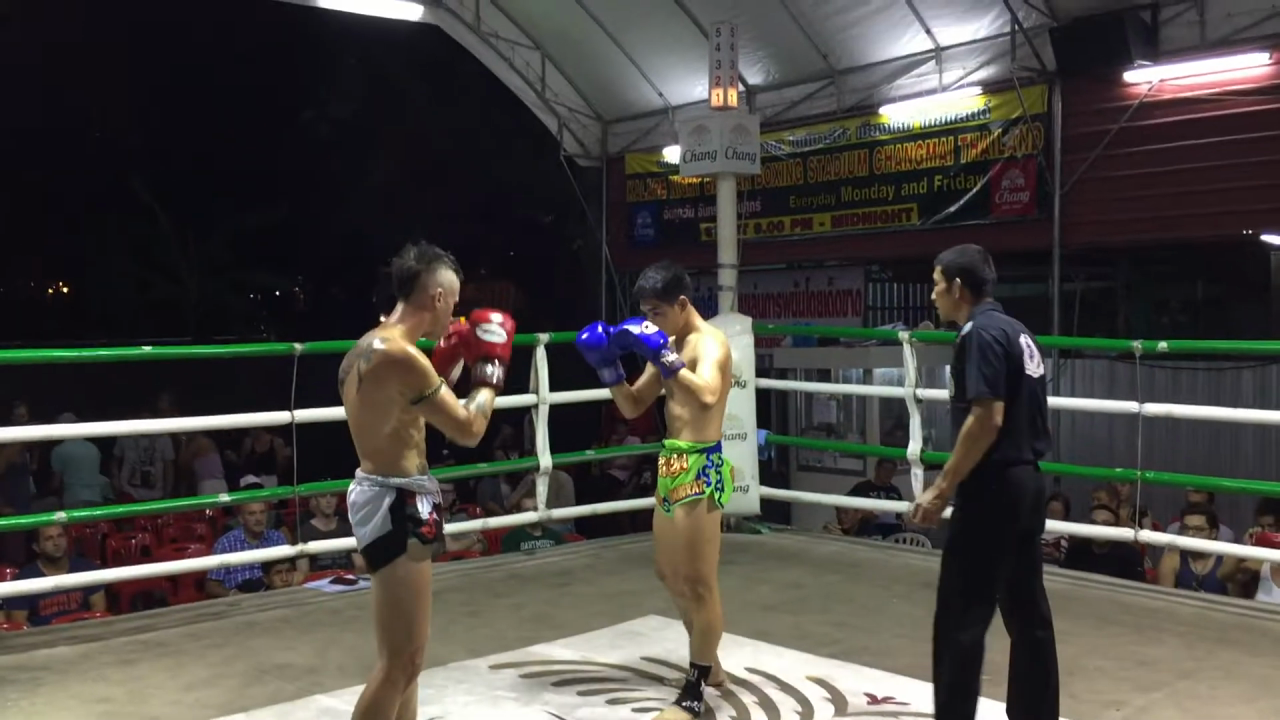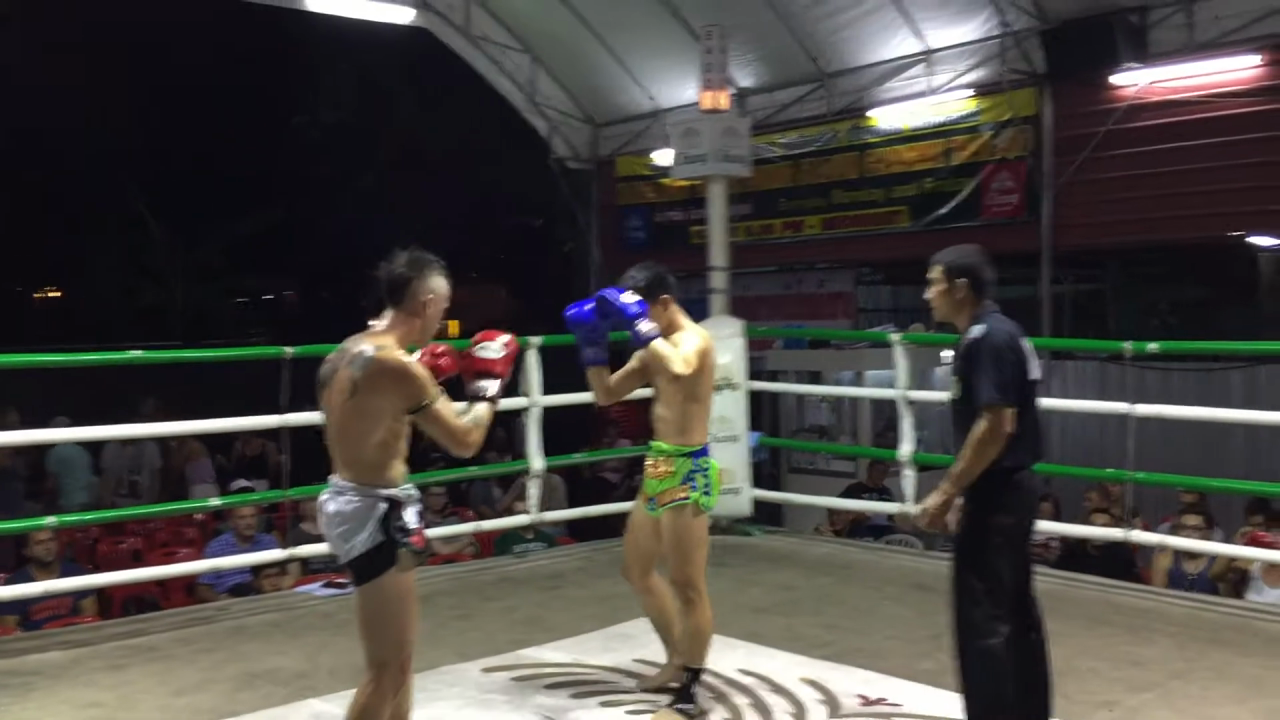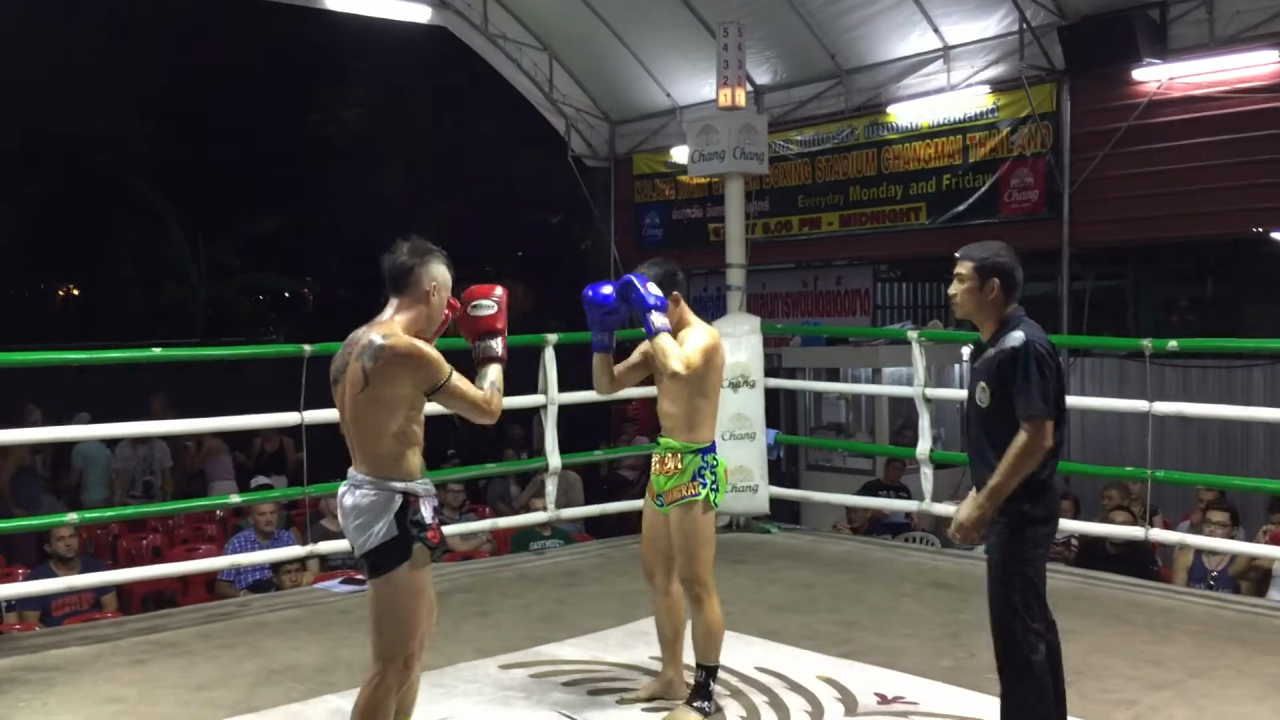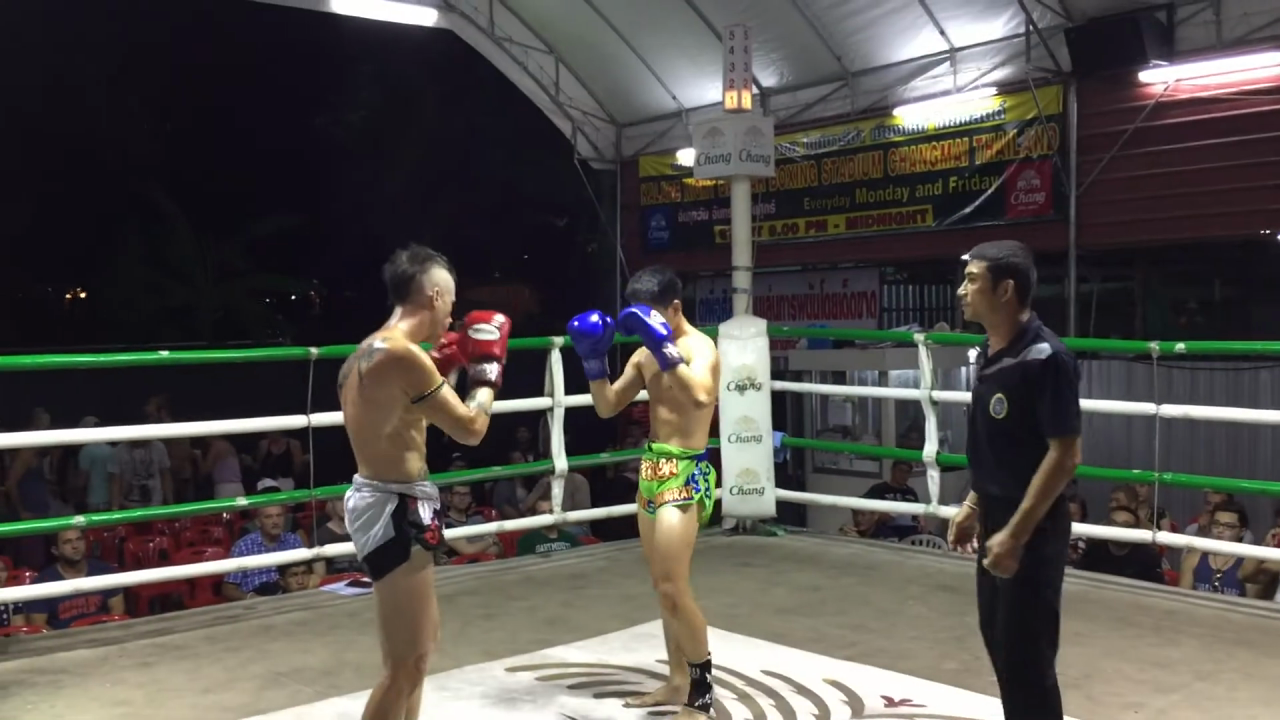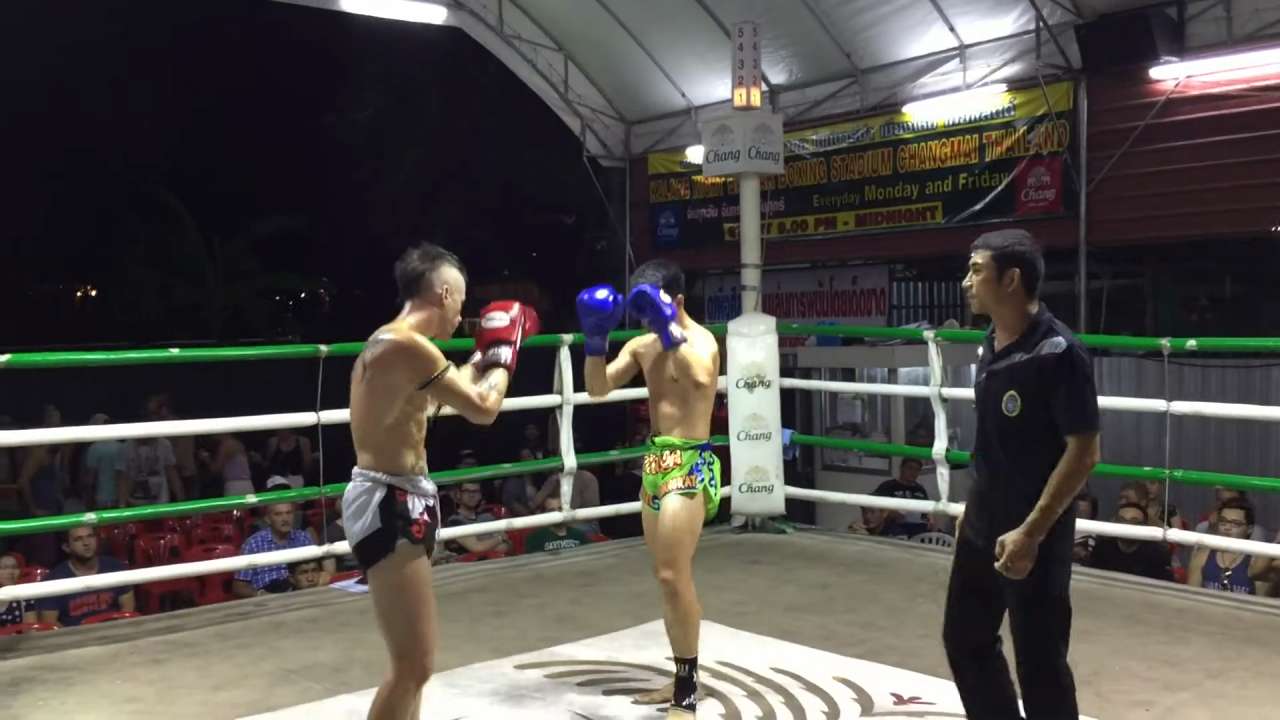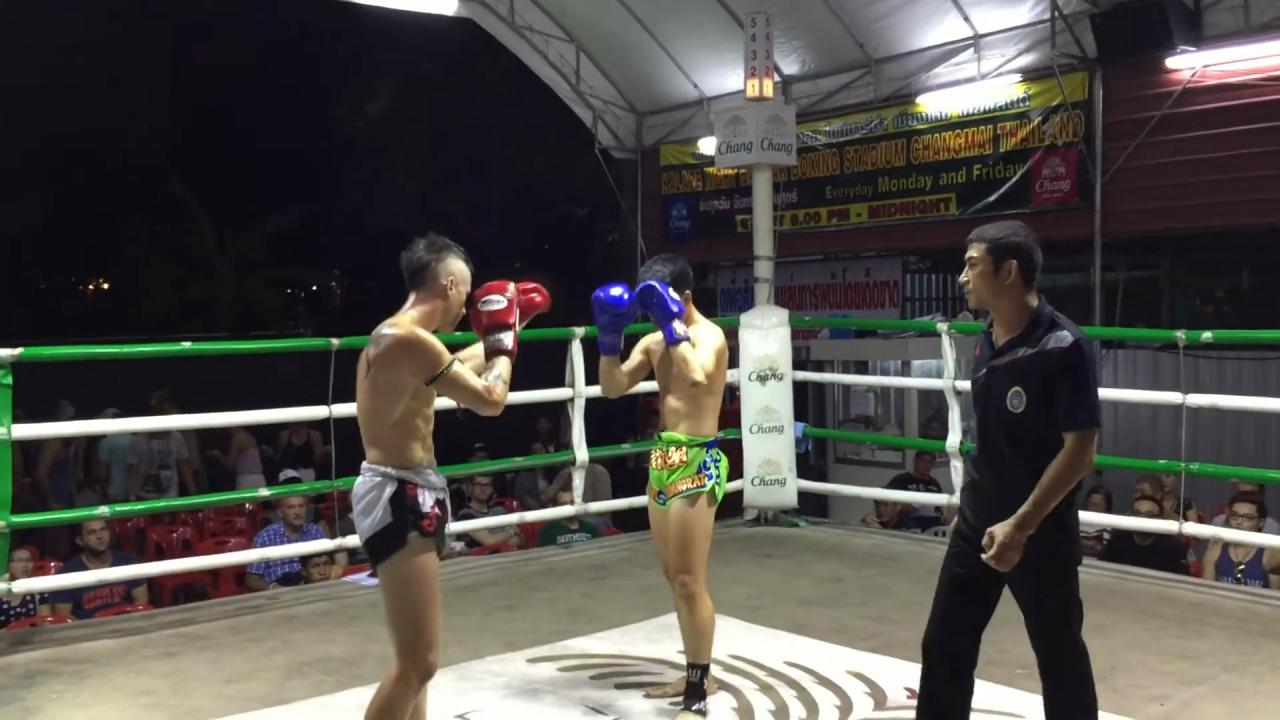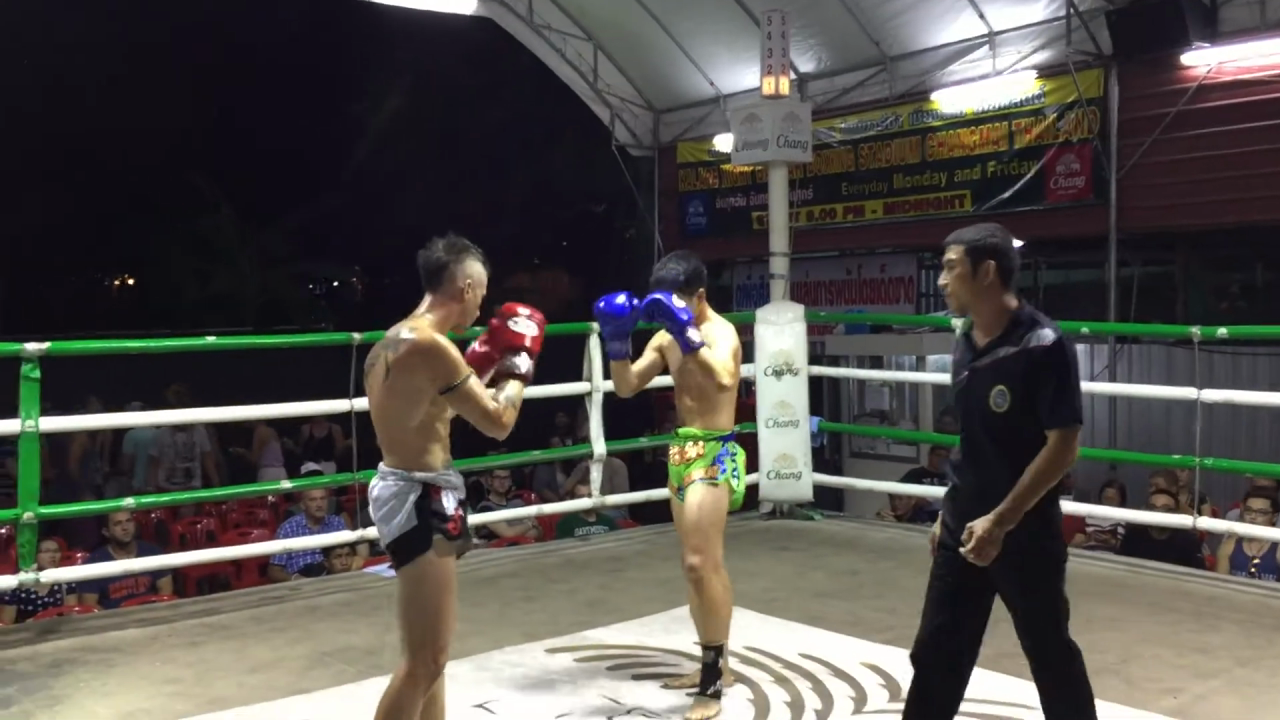
dt=0.2s
person 1, frame 1
left shoulder: (979, 333)
right shoulder: (1019, 333)
left elbow: (986, 420)
left wrist: (941, 489)
left hip: (992, 488)
right hip: (1027, 483)
left knee: (961, 618)
right knee: (1028, 613)
person 1, frame 2
left shoulder: (985, 337)
right shoulder: (1005, 333)
left elbow: (996, 424)
left wrist: (946, 492)
right wrist: (961, 488)
left hip: (995, 495)
right hip: (1016, 489)
left knee: (982, 623)
right knee: (1018, 615)
person 1, frame 3
left shoulder: (1022, 345)
right shoulder: (995, 344)
left elbow: (1037, 436)
left wrist: (982, 505)
right wrist: (979, 498)
left hip: (1020, 507)
right hip: (1015, 505)
left knee: (1017, 633)
right knee: (1031, 623)
person 1, frame 4
left shoulder: (1045, 357)
right shoulder: (992, 351)
left elbow: (1064, 454)
left wrist: (1017, 533)
right wrist: (973, 504)
left hip: (1031, 527)
right hip: (998, 518)
left knee: (1025, 650)
right knee: (1000, 634)
person 1, frame 5
left shoulder: (1059, 352)
right shoulder: (992, 345)
left elbow: (1082, 452)
left wrist: (1031, 533)
left hip: (1036, 528)
right hip: (987, 518)
left knee: (1039, 655)
right knee: (964, 636)
person 1, frame 6
left shoulder: (1063, 346)
right shoulder: (986, 340)
left elbow: (1080, 449)
left wrist: (1022, 525)
left hip: (1041, 524)
right hip: (979, 514)
left knee: (1059, 653)
right knee: (945, 642)
person 1, frame 7
left shoulder: (1044, 345)
right shoulder: (966, 344)
left elbow: (1063, 446)
left wrist: (1001, 521)
left hip: (1025, 527)
right hip: (964, 521)
left knee: (1050, 654)
right knee: (936, 654)
person 2, frame 1
left shoulder: (369, 347)
right shoulder: (400, 356)
right elbow: (469, 429)
left wrist: (447, 362)
right wrist: (491, 366)
left hip: (389, 498)
right hip: (397, 505)
left knee: (406, 651)
right knee: (401, 661)
person 2, frame 2
left shoulder: (346, 353)
right shoulder: (394, 365)
right elbow: (465, 441)
right wrist: (489, 383)
left hip: (348, 501)
right hip: (377, 514)
left knee: (397, 649)
right knee: (389, 667)
person 2, frame 3
left shoulder: (356, 343)
right shoulder: (408, 352)
right elbow: (487, 409)
right wrist: (490, 339)
left hip: (367, 494)
right hip: (393, 506)
left knee: (420, 626)
right knee: (395, 662)
person 2, frame 4
left shoulder: (370, 351)
right shoulder: (403, 355)
right elbow: (471, 429)
left wrist: (443, 372)
right wrist: (487, 366)
left hip: (381, 501)
right hip: (395, 510)
left knee: (422, 638)
right knee: (405, 665)
person 2, frame 5
left shoulder: (388, 343)
right shoulder: (407, 345)
left elbow: (442, 394)
right elbow: (483, 408)
left wrist: (488, 354)
right wrist: (503, 349)
left hip: (392, 501)
right hip: (391, 505)
left knee: (418, 646)
right knee: (413, 662)
person 2, frame 6
left shoulder: (394, 336)
right shoulder: (410, 340)
left elbow: (464, 365)
right elbow: (489, 400)
left wrist: (513, 320)
right wrist: (502, 333)
left hip: (401, 496)
right hip: (401, 500)
left knee: (417, 649)
right knee: (417, 660)
person 2, frame 7
left shoulder: (395, 340)
right shoulder: (429, 345)
right elbow: (498, 422)
left wrist: (480, 361)
right wrist: (519, 357)
left hip: (409, 491)
right hip: (421, 499)
left knee: (433, 643)
right knee: (425, 659)
person 3, frame 1
left shoulder: (711, 343)
right shoulder: (665, 345)
left elbow: (707, 398)
right elbow: (631, 407)
left wrist: (664, 356)
right wrist: (608, 366)
left hip: (700, 468)
right hip: (672, 464)
left knee: (698, 583)
right knee: (670, 574)
right ankle: (708, 664)
person 3, frame 2
left shoulder: (692, 340)
right shoulder: (651, 348)
left elbow: (679, 372)
right elbow: (605, 395)
left wrist: (640, 325)
right wrist: (593, 346)
left hip: (686, 470)
right hip: (659, 467)
left knee: (688, 586)
right knee: (637, 569)
right ankle: (677, 661)
person 3, frame 3
left shoulder: (702, 338)
right shoulder: (657, 345)
left elbow: (677, 369)
right elbow: (606, 385)
left wrist: (655, 317)
right wrist: (602, 333)
left hip: (694, 468)
right hip: (664, 464)
left knee: (696, 585)
right knee: (658, 576)
right ankle: (671, 676)
person 3, frame 4
left shoulder: (700, 347)
right shoulder: (644, 355)
left elbow: (701, 396)
right elbow: (606, 407)
left wrist: (665, 346)
right wrist: (593, 359)
left hip: (685, 473)
right hip: (653, 470)
left knee: (672, 588)
right knee: (664, 585)
right ankle: (678, 681)
person 3, frame 5
left shoulder: (700, 339)
right shoulder: (642, 346)
left elbow: (701, 379)
right elbow: (597, 387)
left wrist: (669, 326)
right wrist: (595, 338)
left hip: (689, 464)
right hip: (655, 464)
left knee: (673, 576)
right knee: (669, 578)
right ankle: (683, 680)
person 3, frame 6
left shoulder: (708, 335)
right shoulder: (653, 342)
left elbow: (697, 379)
right elbow: (612, 387)
left wrist: (673, 324)
right wrist: (609, 335)
left hip: (696, 462)
right hip: (662, 460)
left knee: (689, 581)
right knee: (676, 577)
right ankle: (697, 675)
person 3, frame 7
left shoulder: (720, 332)
right shoulder: (665, 339)
left elbow: (724, 381)
right elbow: (625, 388)
left wrist: (687, 330)
right wrist: (617, 341)
left hip: (714, 455)
right hip: (681, 454)
left knee: (698, 564)
right knee: (706, 566)
right ankle: (715, 666)
